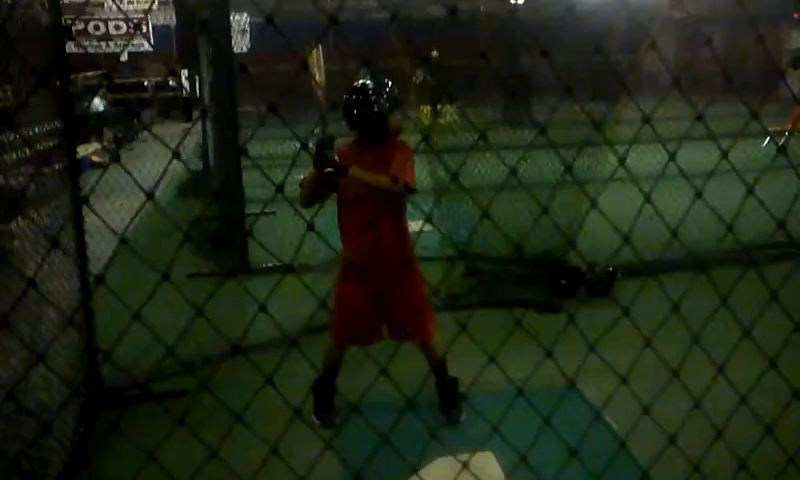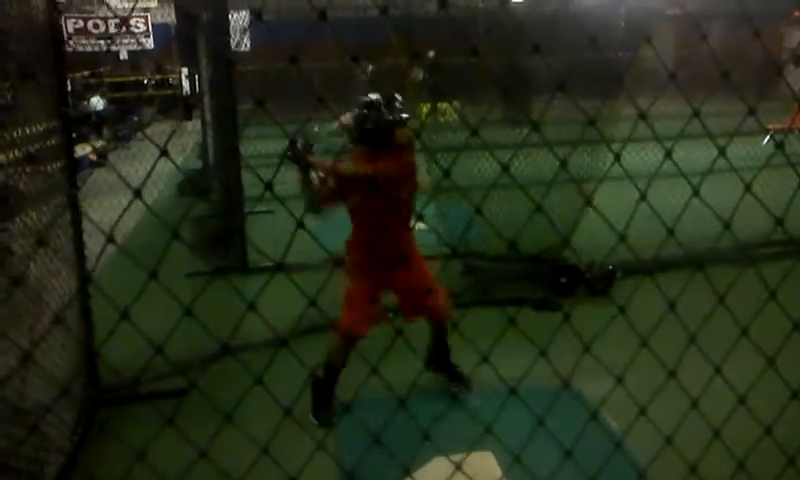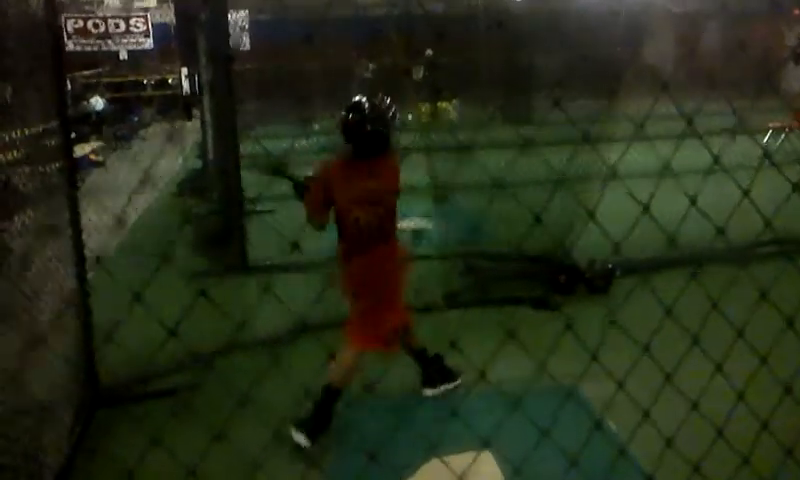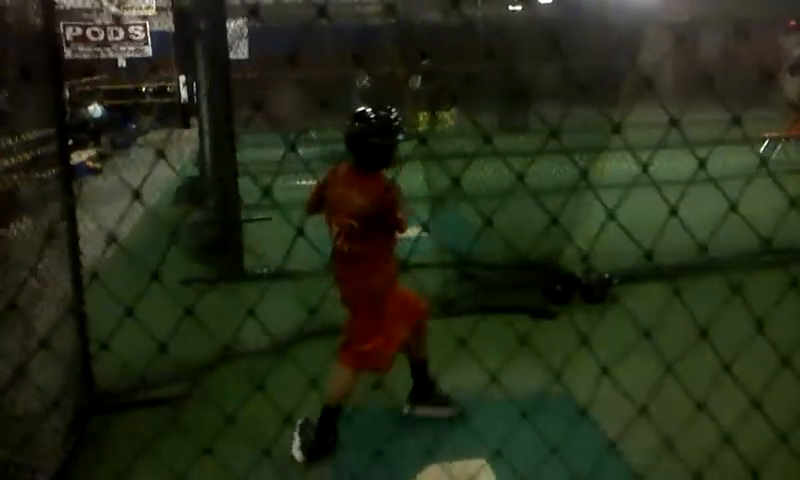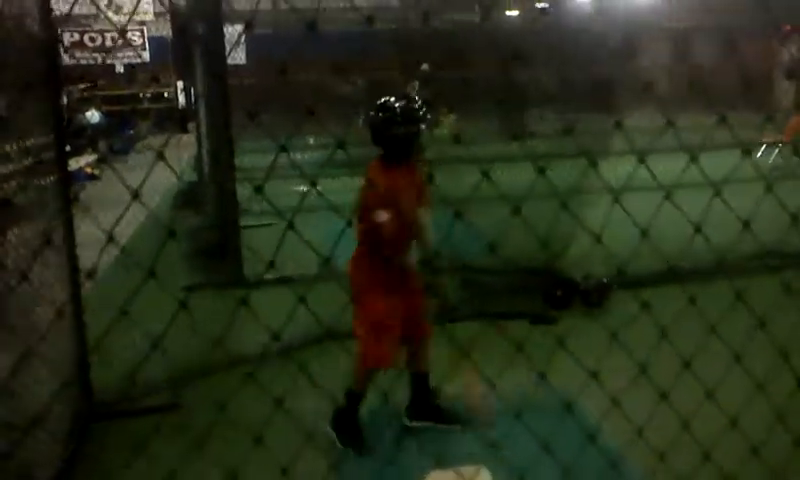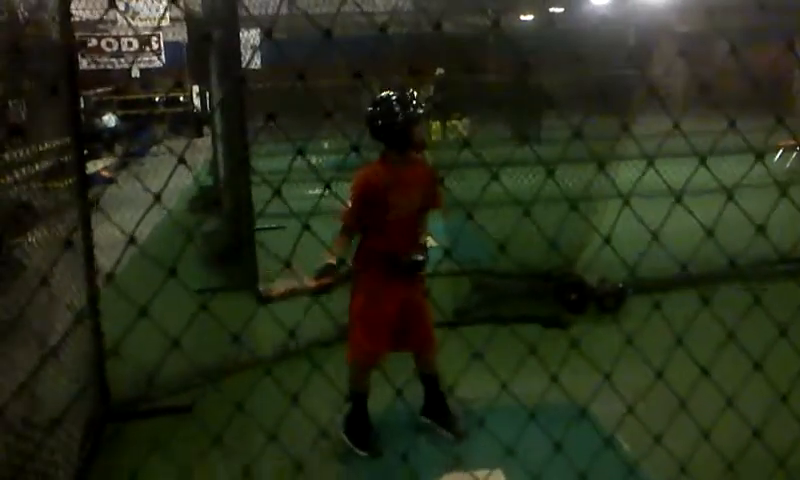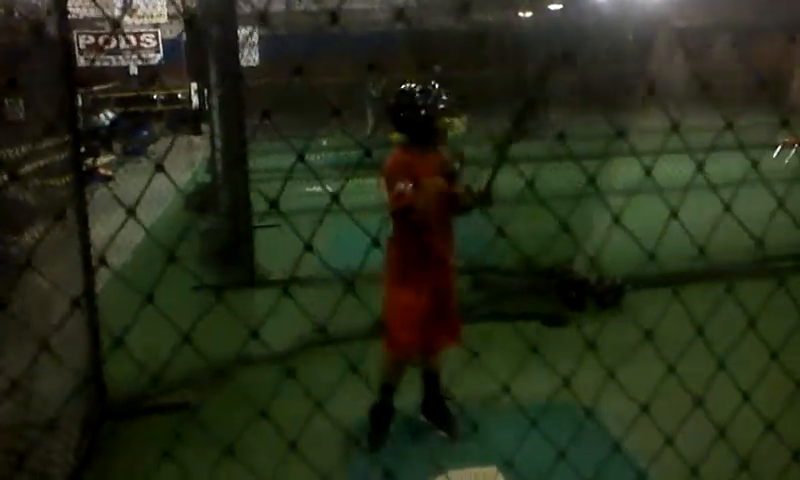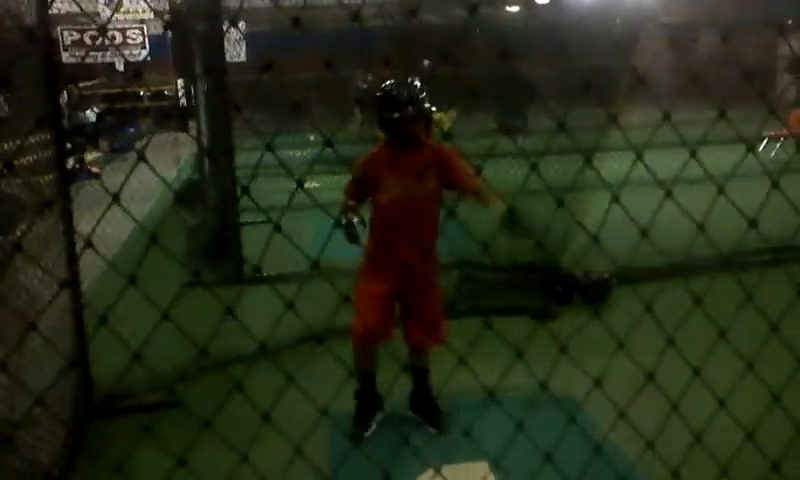
dt=0.5s
person 1, frame 1
left shoulder: (399, 149)
right shoulder: (341, 155)
left elbow: (397, 186)
right elbow: (306, 200)
left wrist: (346, 170)
right wrist: (319, 165)
left hip: (398, 261)
right hip: (358, 264)
left knee: (422, 330)
right knee: (343, 333)
left ankle: (447, 389)
right ankle: (324, 392)
person 1, frame 2
left shoulder: (404, 158)
right shoulder: (359, 160)
left elbow: (360, 172)
right elbow: (317, 204)
left wrist: (318, 165)
left hip: (403, 252)
right hip: (368, 259)
left knee: (438, 309)
right knee: (351, 330)
left ankle: (439, 359)
right ankle: (323, 388)
person 1, frame 3
left shoulder: (328, 172)
right shoulder: (389, 165)
left elbow: (317, 222)
left wrist: (309, 191)
left hip: (352, 262)
right hip: (382, 261)
left knee: (395, 319)
right knee: (361, 338)
left ankle: (431, 372)
right ankle: (319, 417)
person 1, frame 4
left shoulder: (337, 175)
right shoulder: (385, 187)
left elbow: (311, 207)
right elbow: (400, 225)
left hip: (352, 271)
right hip: (370, 282)
left knee: (415, 314)
right knee: (356, 357)
left ankle: (423, 392)
right ankle: (320, 436)
person 1, frame 5
left shoulder: (409, 169)
right shoulder: (381, 184)
left elbow: (419, 212)
right elbow: (389, 244)
left wrist: (428, 252)
right wrist: (420, 278)
left hip: (399, 271)
right hip: (375, 275)
left knee: (418, 333)
right knee: (376, 352)
left ankle: (421, 403)
right ankle: (346, 415)
person 1, frame 6
left shoulder: (423, 169)
right shoulder: (370, 178)
right elbow: (349, 226)
left wrist: (420, 247)
right wrist: (334, 260)
left hip: (406, 272)
right hip: (374, 275)
left knee: (422, 340)
right knee: (366, 350)
left ankle: (435, 404)
right ankle: (356, 418)
person 1, frame 7
left shoulder: (439, 158)
right shoulder: (399, 164)
left elbow: (452, 206)
right elbow: (412, 213)
left wrist: (475, 198)
right wrist: (441, 185)
left hip: (440, 262)
right hip: (409, 268)
left knee: (434, 337)
right knee: (403, 343)
left ankle: (432, 401)
right ankle: (382, 409)
person 1, frame 8
left shoulder: (438, 155)
right shoulder: (374, 160)
left elbow: (472, 187)
right elbow: (352, 195)
left wrist: (499, 207)
right wrist: (350, 216)
left hip: (422, 261)
right hip: (381, 261)
left knee: (421, 333)
right knee: (366, 333)
left ankle: (421, 395)
right ankle: (368, 401)
